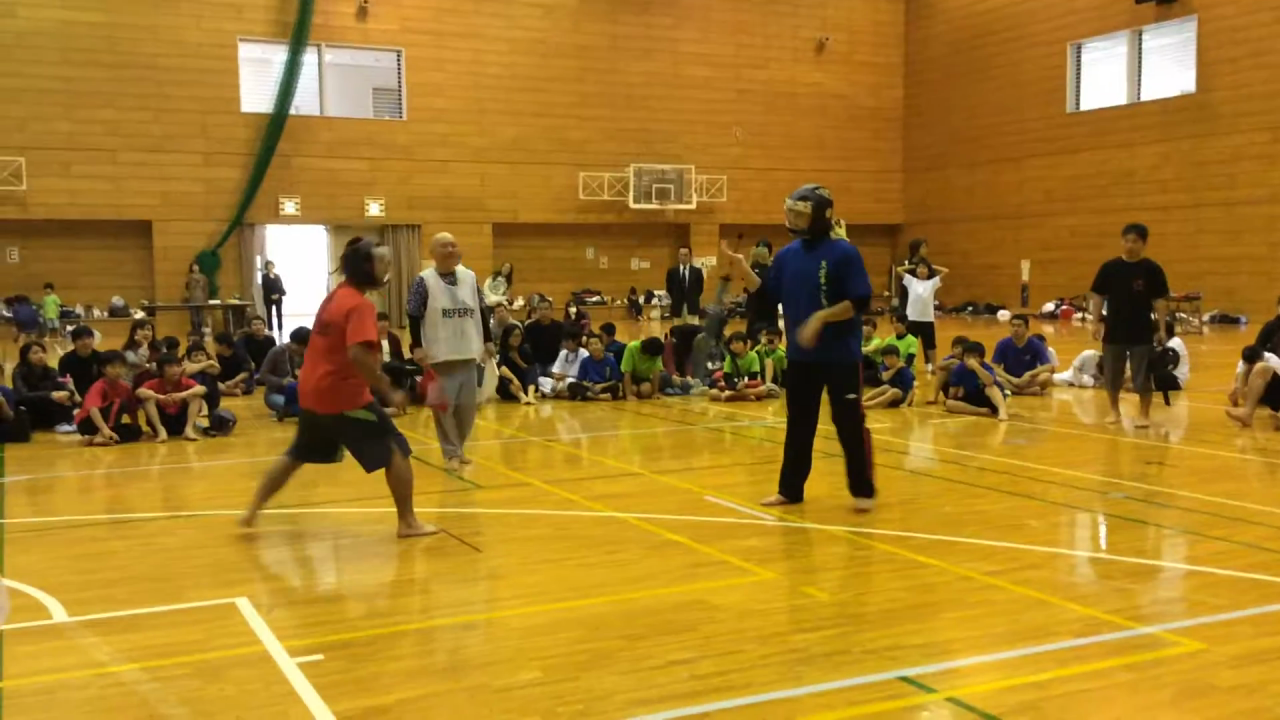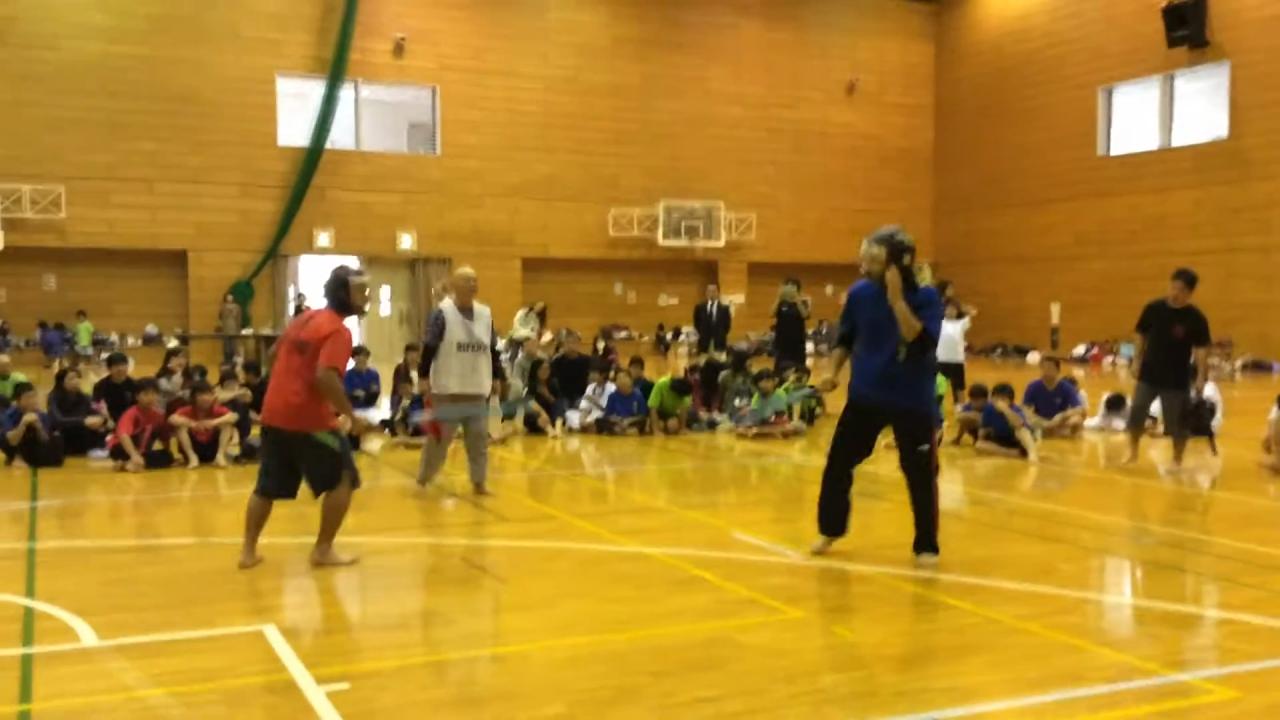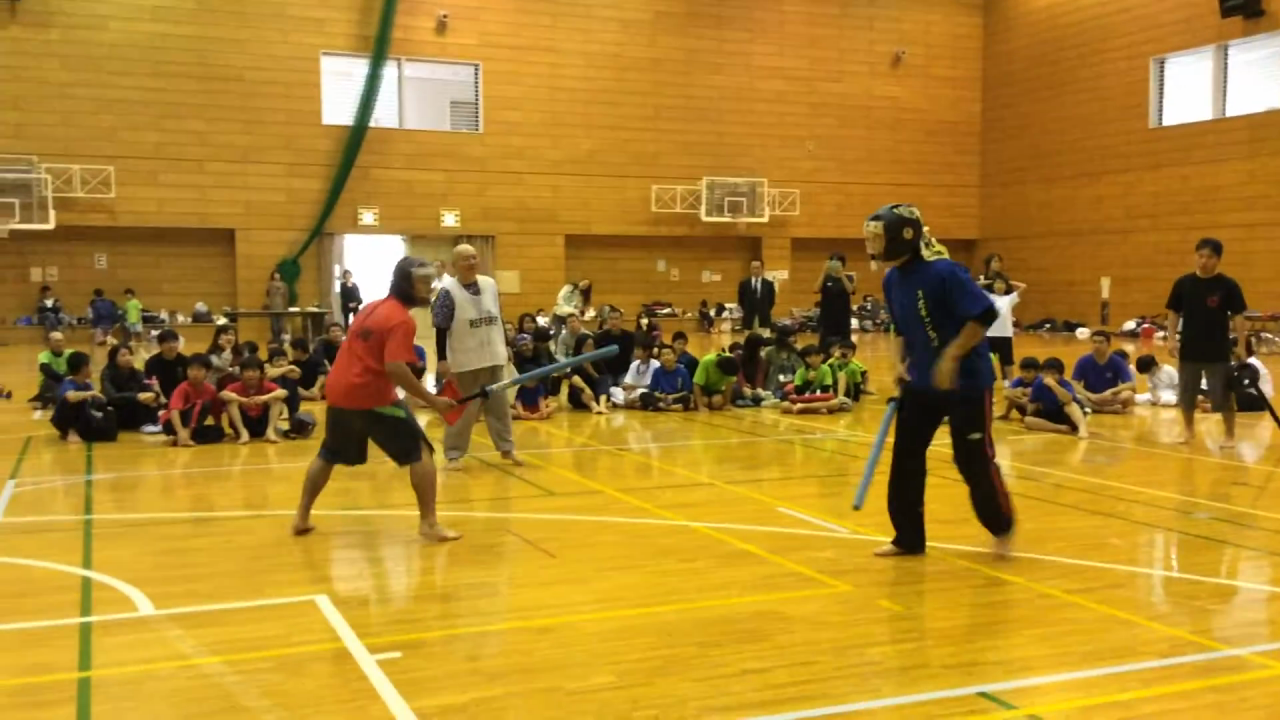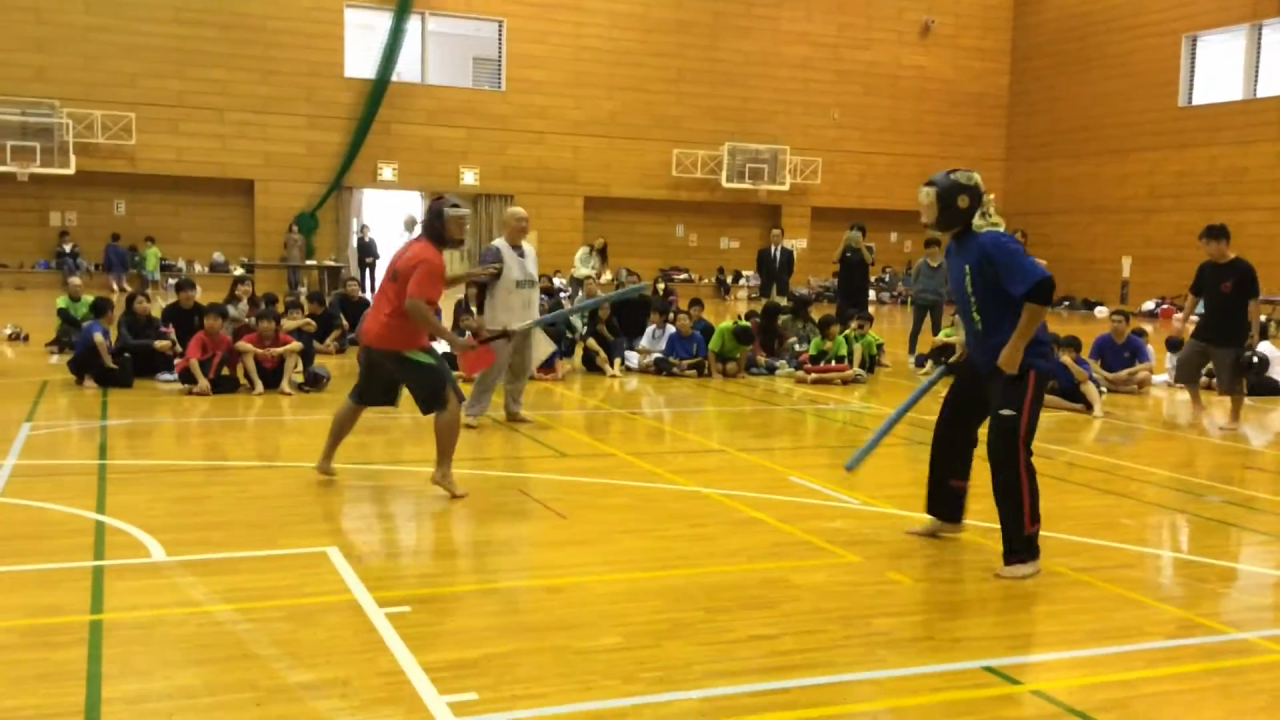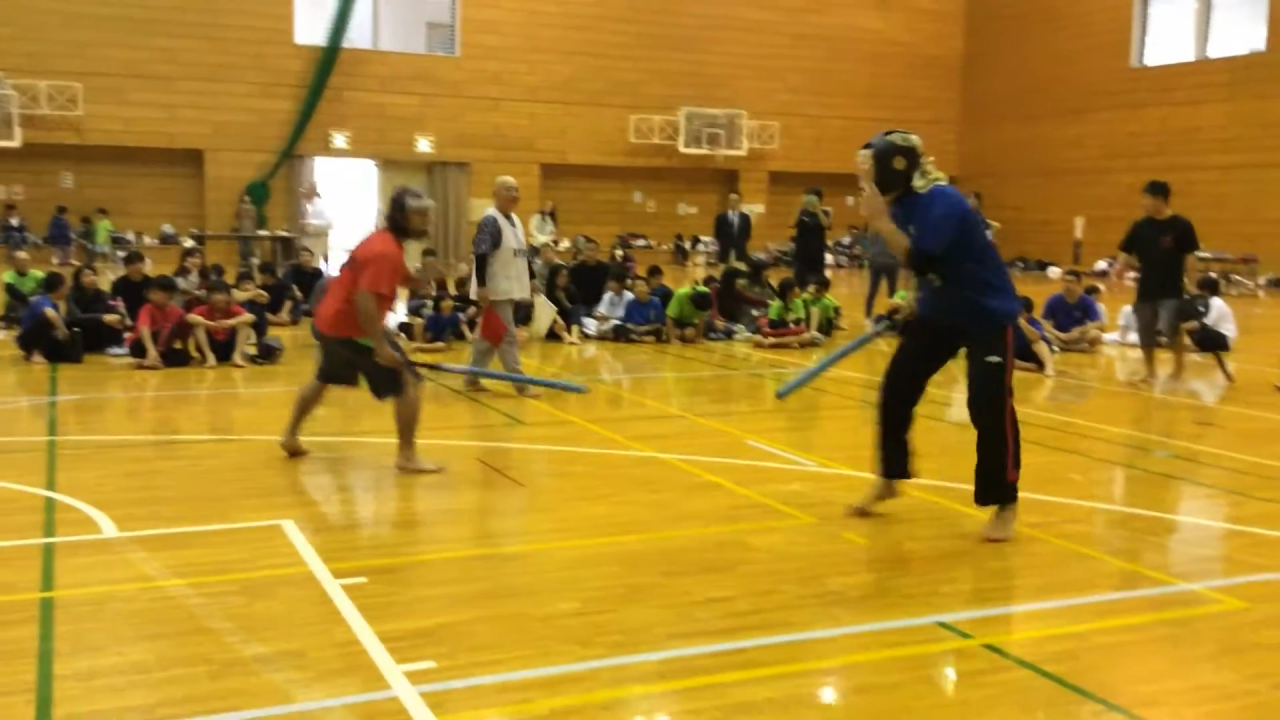
dt=0.5s
person 1, frame 1
left shoulder: (844, 253)
right shoulder: (787, 255)
left elbow: (860, 302)
right elbow: (770, 296)
left wrist: (821, 319)
right wrist: (742, 268)
left hip: (841, 353)
right hip: (801, 355)
left knee: (850, 422)
right knee: (798, 424)
left ankle: (864, 490)
right ankle: (790, 489)
person 1, frame 2
left shoulder: (925, 297)
right shoulder: (859, 293)
left elbow: (921, 341)
right elbow: (846, 337)
left wrist: (896, 299)
right wrist: (833, 372)
left hip: (912, 399)
right hip: (865, 395)
left knee: (921, 472)
right knee: (839, 460)
left ankle: (926, 546)
right ankle: (831, 529)
person 1, frame 3
left shoulder: (943, 272)
right shoulder: (892, 279)
left elbow: (983, 315)
left wrist: (951, 356)
right wrist: (901, 362)
left hip: (966, 380)
right hip: (919, 382)
left knee: (975, 460)
right knee: (905, 458)
left ankle: (1000, 524)
right ankle: (908, 538)
person 1, frame 4
left shoulder: (993, 245)
right shoulder: (955, 248)
left elbow: (1041, 289)
left wrist: (1016, 346)
right wrist: (967, 337)
left hip: (1019, 362)
right hip: (981, 360)
left knee: (1007, 447)
right knee: (950, 430)
left ankle: (1023, 552)
right ankle: (946, 515)
person 1, frame 5
left shoulder: (943, 204)
right shoulder: (903, 204)
left elbow: (921, 260)
left wrist: (882, 222)
right wrist: (914, 303)
left hip: (987, 311)
right hip: (939, 312)
left knee: (990, 404)
right knee: (897, 389)
left ankle: (1004, 504)
right ankle: (890, 477)
person 2, frame 1
left shoulder: (334, 297)
right shoulder: (361, 306)
right elbow: (358, 354)
right wrist: (389, 392)
left hip: (311, 393)
right hip: (343, 397)
left knee: (297, 456)
right knee: (395, 452)
left ankle: (252, 512)
right ankle: (408, 522)
person 2, frame 2
left shoulder: (303, 319)
right shoulder: (338, 331)
left elbow: (275, 355)
right elbow: (325, 376)
right wrist: (351, 415)
left hip: (274, 414)
right hip: (309, 419)
left knee: (267, 487)
right knee: (343, 480)
left ankle: (248, 551)
right ankle: (324, 550)
person 2, frame 3
left shoulder: (372, 308)
right shoulder: (402, 320)
right elbow: (395, 369)
right wrist: (430, 399)
left hip: (339, 393)
right hip: (371, 397)
left knee: (328, 455)
right knee: (421, 452)
left ankle: (302, 516)
right ankle: (429, 523)
person 2, frame 4
left shoulder: (413, 247)
right shoulder: (430, 258)
right elbow: (415, 305)
left wrist: (465, 277)
right wrist: (451, 338)
left hip: (373, 336)
right hip: (402, 341)
left knee: (358, 399)
right knee: (449, 400)
left ankle: (326, 458)
right ankle: (443, 472)
person 2, frame 5
left shoulder: (382, 241)
right shoulder: (387, 251)
left elbow: (402, 279)
right elbow: (363, 299)
right wrist: (381, 346)
left hip: (329, 322)
right hip: (351, 326)
left knee: (324, 380)
right knee: (407, 381)
left ankle: (291, 438)
right ankle: (407, 456)
person 3, frame 1
left shoulder: (470, 277)
right shoulder: (424, 281)
left elbow: (480, 312)
right elbow: (415, 316)
left wrist: (488, 341)
right wrist: (417, 347)
left hip: (468, 352)
right hip: (439, 355)
left knee: (468, 406)
right knee: (444, 408)
left ankle: (457, 449)
right ankle: (452, 455)
person 3, frame 2
left shoulder: (485, 314)
right shoulder: (442, 313)
left elbow: (492, 349)
right elbow: (429, 348)
left wrist: (497, 378)
right wrist: (424, 378)
left hip: (477, 387)
right hip: (448, 387)
left knee: (479, 435)
right knee: (440, 434)
left ankle: (479, 481)
right ankle: (423, 478)
person 3, frame 3
left shoulder: (490, 285)
right shoulder: (448, 293)
right elbow: (440, 330)
left wrist: (505, 347)
right wrist: (442, 360)
left hip: (493, 359)
right hip: (465, 363)
left knee: (500, 406)
right knee: (462, 411)
left ankle: (507, 449)
right ankle: (454, 455)
person 3, frame 4
left shoulder: (530, 251)
right shoulder: (495, 251)
right elbow: (482, 285)
left wrist: (536, 315)
right wrist: (480, 315)
left hip: (525, 321)
right hip: (501, 321)
left knee: (522, 368)
right knee: (493, 367)
left ankle: (513, 410)
right ankle: (473, 411)
person 3, frame 5
left shoulder: (515, 220)
right shoulder: (490, 221)
left elbow: (521, 255)
right elbow: (481, 256)
left wrist: (530, 281)
right wrist: (483, 288)
left hip: (512, 288)
right hip: (496, 291)
left knee: (488, 336)
right knee: (507, 337)
left ankle: (472, 378)
right ankle: (521, 384)
person 4, frame 1
left shoulder: (1152, 269)
right shoulder: (1109, 268)
left elbow: (1160, 300)
right elbow: (1098, 296)
left wrist: (1161, 328)
right wrist: (1097, 321)
left hip: (1142, 333)
right hip: (1114, 332)
left knee: (1142, 375)
right knee: (1111, 374)
left ankle: (1144, 415)
right ankle: (1115, 410)
person 4, frame 2
left shoulder: (1196, 318)
right shoulder: (1153, 308)
left elbow: (1201, 349)
right elbow: (1141, 335)
left wrist: (1201, 378)
right wrist: (1137, 360)
left hip: (1177, 378)
right hip: (1149, 373)
left knee: (1177, 421)
right knee: (1136, 411)
left ankle: (1177, 460)
right ankle: (1132, 450)
person 4, frame 3
left shoulder: (1228, 286)
right shoulder: (1183, 284)
left elbow: (1237, 317)
right elbow: (1174, 312)
right wrist: (1172, 338)
left hip: (1218, 351)
right hip: (1188, 349)
left knee: (1222, 395)
right knee: (1187, 393)
left ankle: (1229, 435)
right ankle: (1189, 430)
person 4, frame 4
left shoulder: (1244, 269)
right shoulder: (1205, 268)
left elbow: (1253, 302)
right elbow: (1194, 296)
left wrist: (1254, 332)
right wrist: (1182, 320)
left hip: (1233, 336)
right hip: (1205, 331)
left knee: (1232, 379)
right knee: (1184, 365)
left ankle: (1234, 418)
right ankle: (1196, 404)
person 4, frame 5
left shoulder: (1181, 225)
right shoulder: (1140, 226)
left elbow: (1190, 256)
right elbow: (1126, 253)
right wrist: (1117, 272)
left hip: (1171, 290)
right hip: (1146, 289)
left knee: (1170, 328)
right knee: (1145, 332)
left ankle: (1179, 366)
right ankle: (1150, 371)
